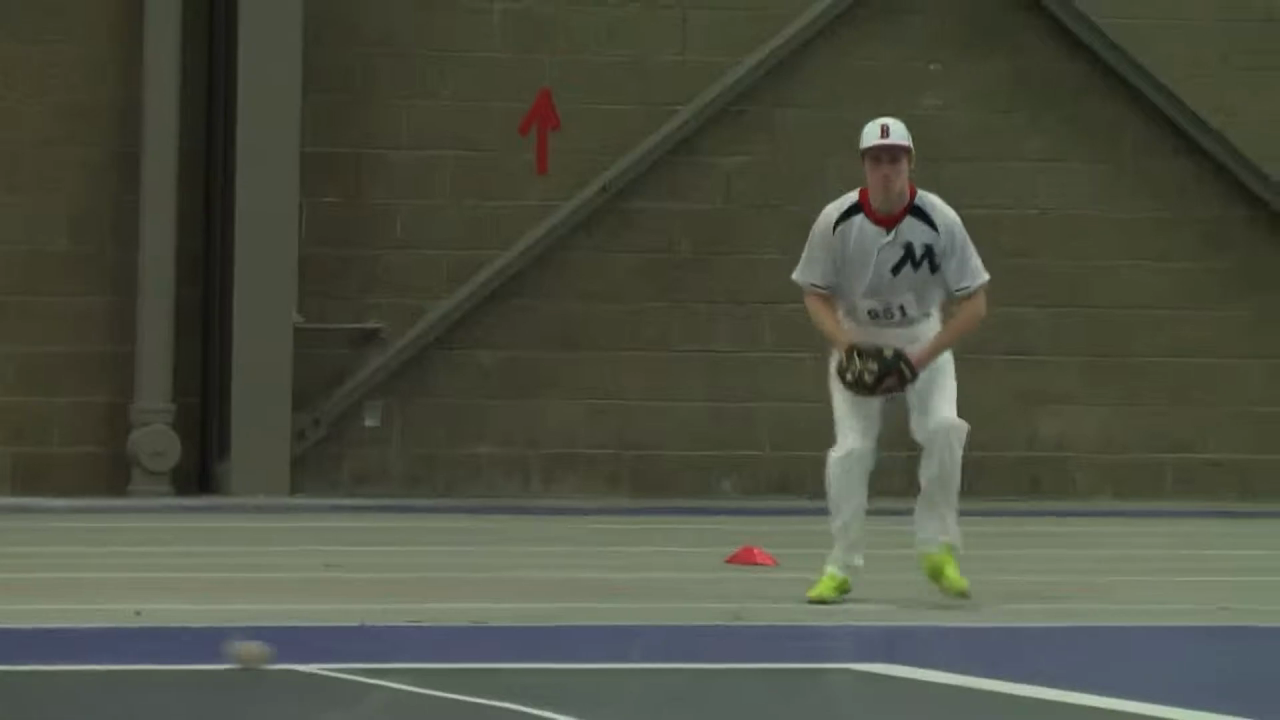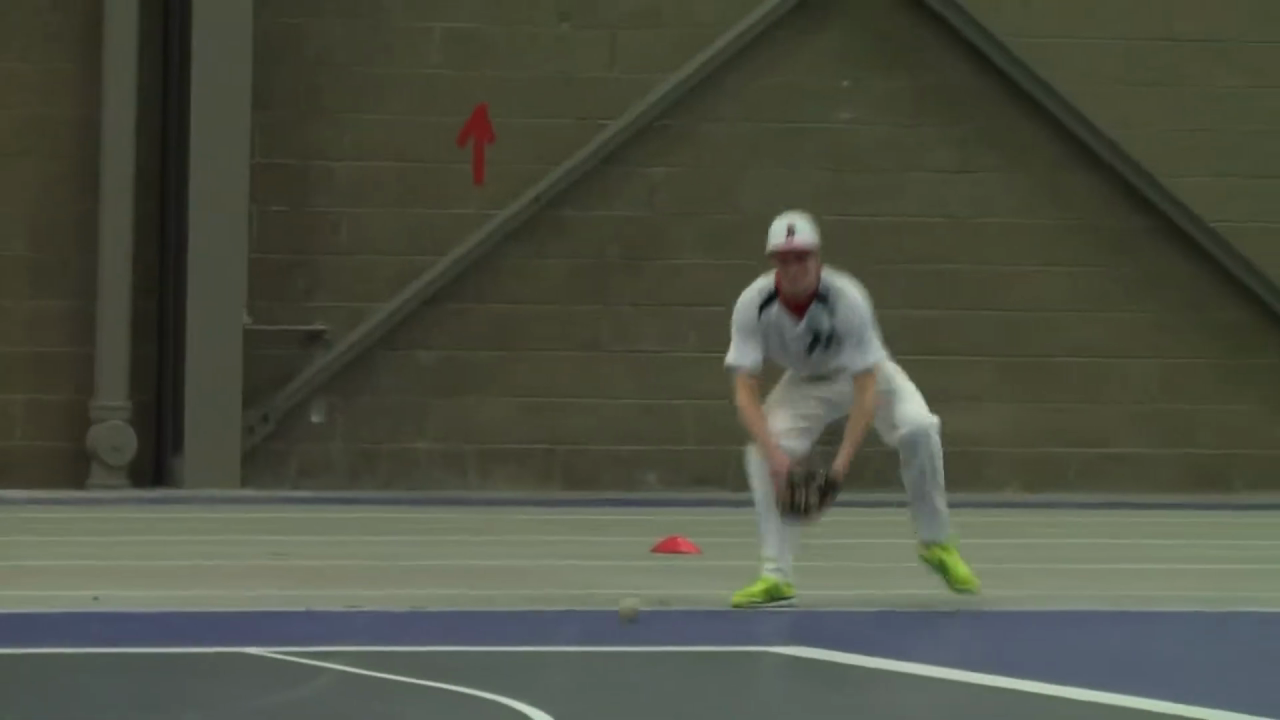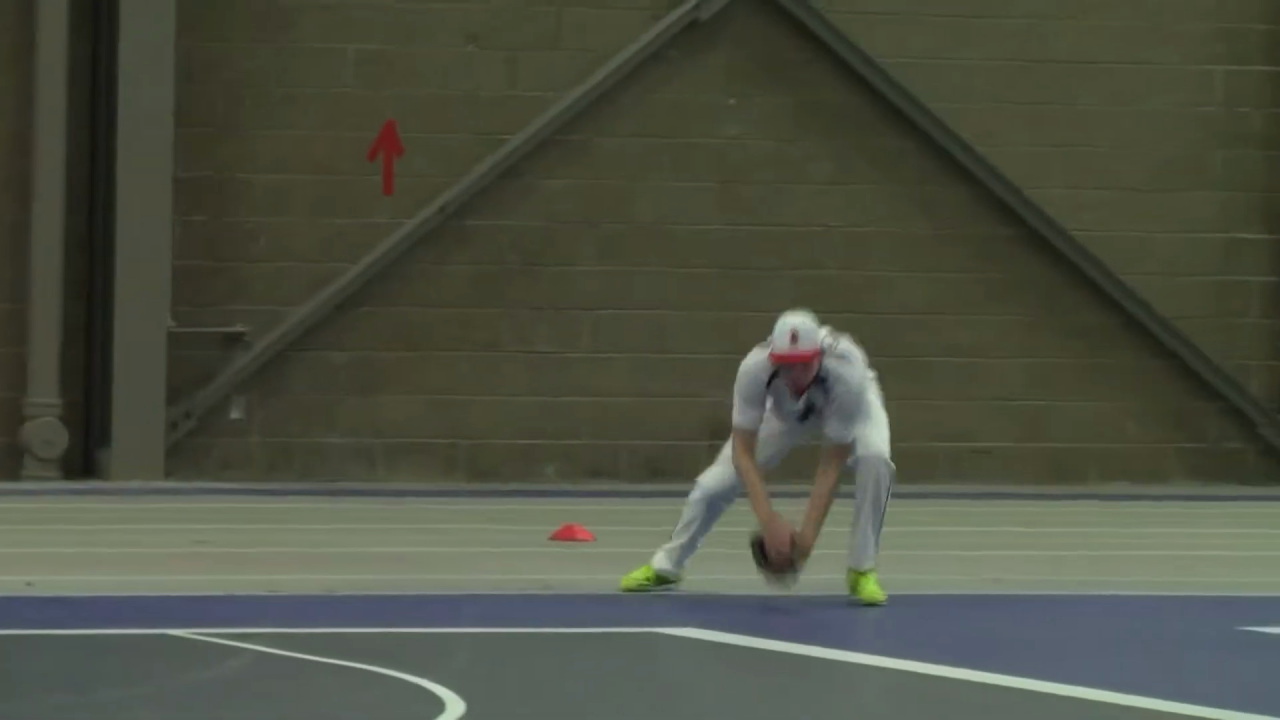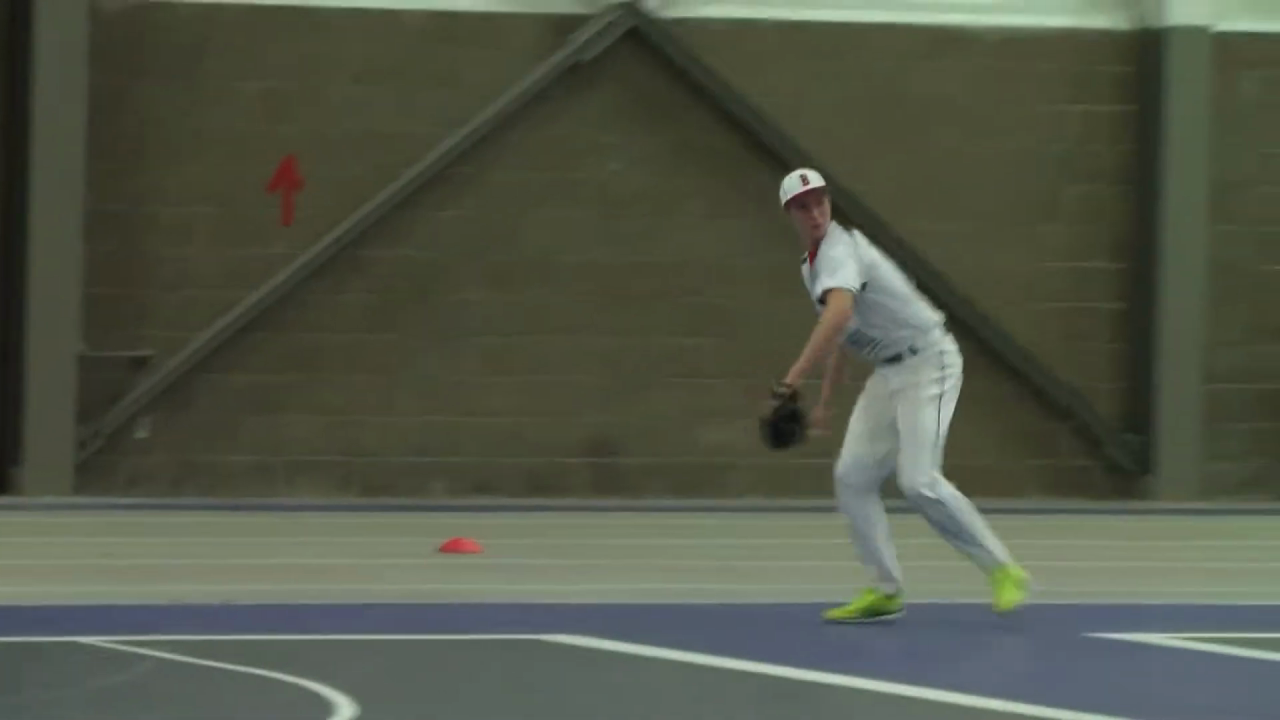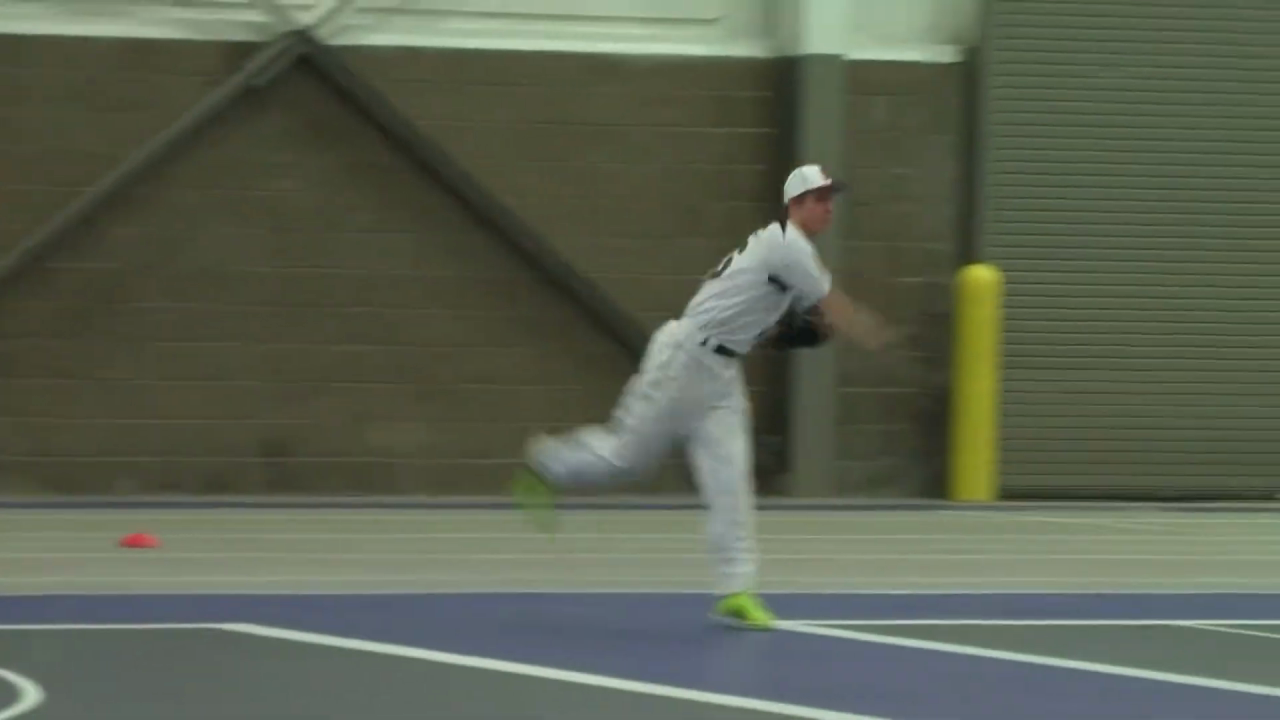
dt=0.5s
person 1, frame 1
left shoulder: (940, 220)
right shoulder: (835, 221)
left elbow: (975, 303)
right elbow: (816, 298)
left wrist: (926, 357)
right wrist: (849, 351)
left hip: (923, 339)
right hip: (857, 339)
left knee: (943, 428)
right knee: (852, 448)
person 1, frame 2
left shoulder: (847, 300)
right shoulder: (752, 305)
left elbow: (865, 388)
right elbow: (744, 392)
left wrist: (843, 461)
right wrist: (773, 451)
left hip: (865, 376)
right hip: (806, 381)
left knee: (919, 429)
right knee: (763, 453)
left ankle: (935, 543)
right ankle: (776, 575)
person 1, frame 3
left shoulder: (846, 378)
right shoulder: (756, 369)
left elbow: (833, 463)
right elbow: (743, 452)
left wrist: (810, 531)
right wrist: (769, 524)
left hip: (847, 409)
right hip: (786, 412)
left knee: (875, 460)
right knee: (716, 486)
left ankle: (861, 572)
right ankle: (666, 567)
person 1, frame 4
left shoulder: (839, 249)
right shoulder: (813, 264)
left elbow: (837, 317)
right elbow: (837, 332)
left wrist: (794, 378)
right wrist: (824, 397)
left hip: (928, 365)
right hip: (888, 372)
left knee: (921, 484)
right knee: (851, 478)
left ankle: (1001, 568)
right ankle: (886, 590)
person 1, frame 5
left shoulder: (769, 246)
right shoulder: (787, 242)
left elbow: (720, 287)
right elbow: (834, 313)
left wrist: (774, 312)
right wrist: (875, 333)
left hip: (717, 364)
right hip: (685, 355)
left knee: (730, 482)
right knee: (629, 453)
left ankle: (737, 593)
right ankle: (549, 463)
